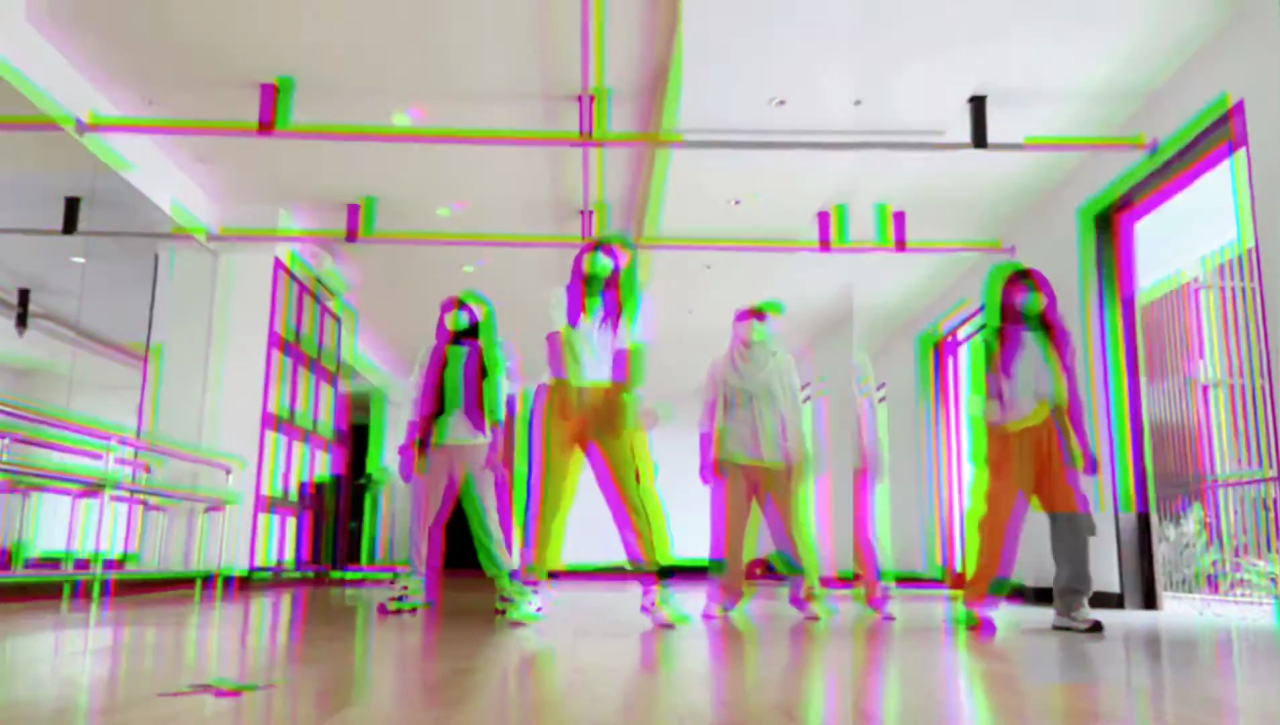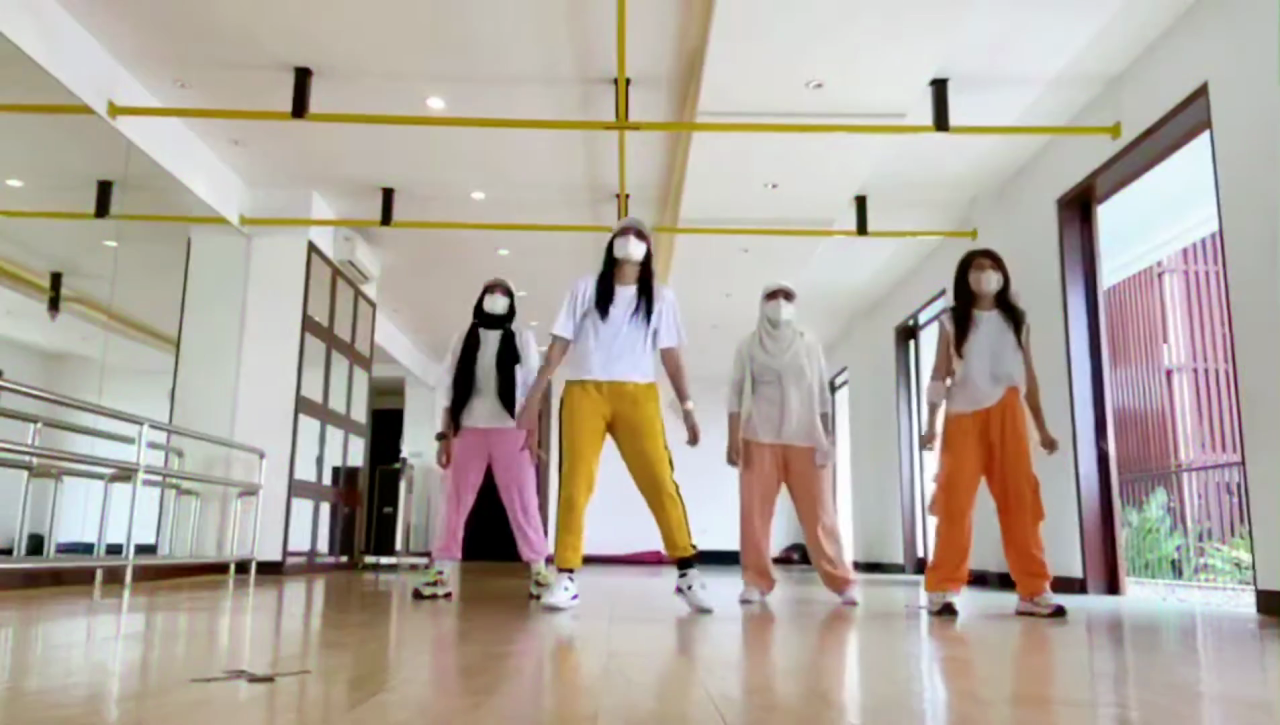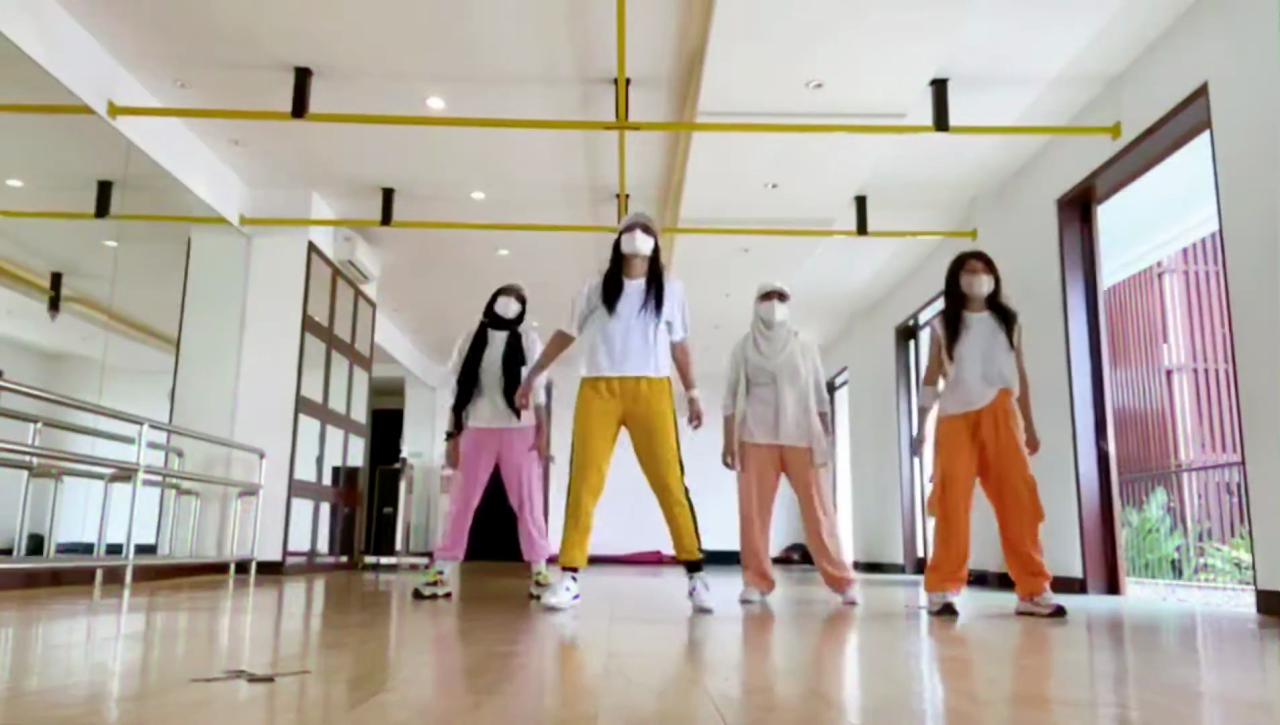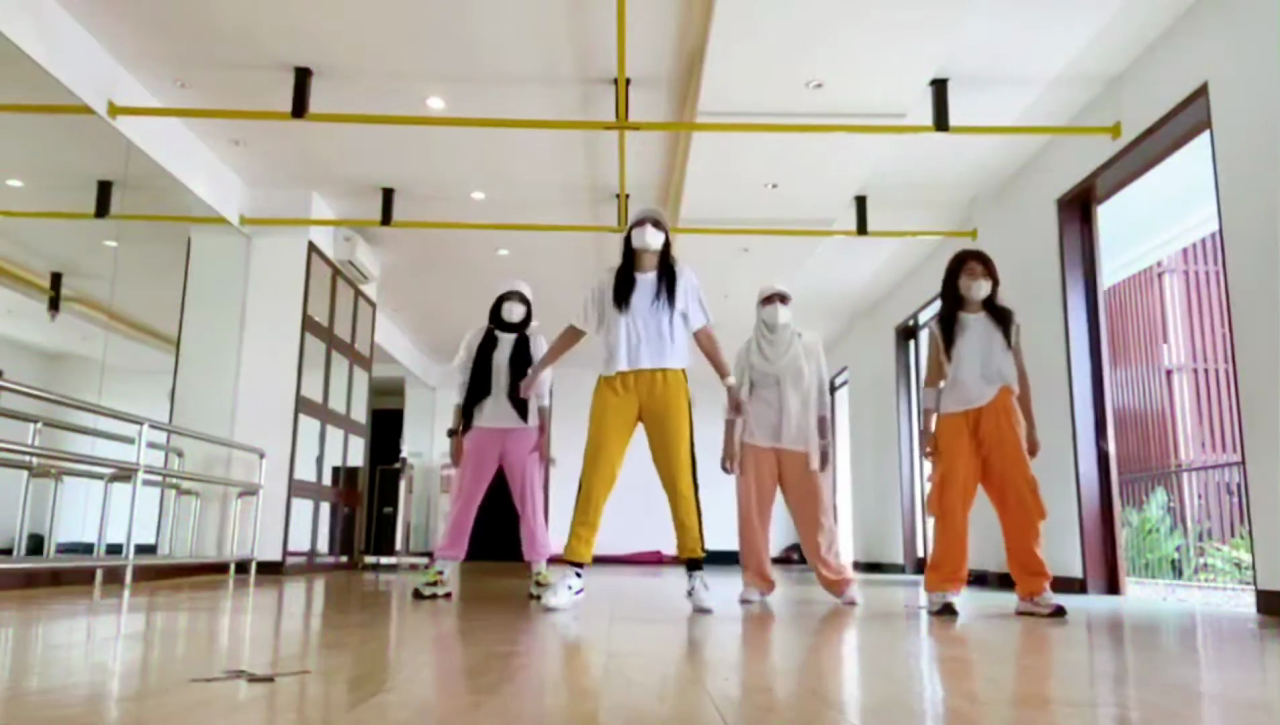
dt=0.2s
person 1, frame 1
left shoulder: (627, 302)
right shoulder: (562, 297)
left elbow: (631, 353)
right elbow: (558, 341)
left wrist: (630, 400)
right wrist: (573, 387)
left hip: (611, 400)
right hip: (564, 397)
left knee: (630, 492)
right knee: (552, 492)
left ankle: (655, 591)
right ankle: (536, 586)
person 1, frame 2
left shoulder: (660, 296)
right shoulder: (585, 288)
left elbow: (669, 353)
right elbow: (560, 341)
left wrist: (687, 407)
right wrist: (535, 392)
left hip: (638, 395)
right hip: (586, 393)
left knee: (660, 481)
right knee: (575, 484)
left ankle: (687, 575)
right ankle: (566, 579)
person 1, frame 3
left shoulder: (668, 288)
right shoulder: (596, 287)
left elbow: (679, 343)
right elbow: (565, 335)
left wrist: (692, 394)
right wrist: (531, 376)
left hip: (650, 390)
right hip: (598, 389)
left knee: (669, 481)
right knee: (584, 482)
left ankle: (695, 576)
right ankle: (569, 578)
person 1, frame 4
left shoulder: (681, 279)
right shoulder: (608, 284)
left elbow: (702, 332)
right elbow: (576, 329)
left wrist: (728, 380)
right wrist: (539, 367)
left hip: (667, 385)
right hip: (615, 387)
left knee: (680, 479)
right knee: (596, 477)
left ankle: (696, 576)
right ankle: (574, 574)
person 2, frame 1
left shoulder: (1059, 340)
right shoulder: (997, 340)
left elbow: (1071, 395)
right elbow: (990, 394)
left wrist: (1084, 445)
right wrist: (991, 439)
left hip: (1053, 435)
right hip: (1012, 436)
left knee: (1072, 518)
right knee: (998, 517)
left ankle: (1070, 605)
right ankle: (977, 602)
person 2, frame 2
left shoulder: (1016, 321)
right shoulder: (952, 322)
left elbow: (1028, 377)
right elbow: (939, 376)
left wrist: (1042, 426)
right wrist: (930, 422)
left hip: (1008, 416)
right hip: (964, 417)
left knee: (1021, 499)
right knee: (955, 500)
left ankle: (1032, 589)
right ankle: (942, 587)
person 2, frame 3
left shoulder: (1008, 322)
right shoulder: (944, 325)
left elbow: (1019, 376)
right elbow: (931, 378)
left wrist: (1030, 426)
right wrist: (921, 427)
left hip: (1000, 416)
right hip: (956, 419)
left knee: (1017, 500)
right knee: (952, 502)
left ankle: (1032, 589)
right ankle: (941, 588)
person 2, frame 4
left shoulder: (1006, 321)
right shoulder: (942, 325)
left elbow: (1020, 376)
right elbow: (933, 380)
left wrist: (1031, 427)
right wrist: (927, 429)
left hip: (1001, 416)
right hip: (957, 420)
left knee: (1020, 500)
right knee: (951, 504)
left ankle: (1033, 590)
right ankle: (942, 588)
person 3, frame 1
left shoulder: (488, 355)
right shoulder: (434, 355)
left elbow: (498, 405)
right elbow: (420, 404)
left wrist: (498, 448)
right wrist: (410, 448)
left hip: (475, 445)
right hip: (437, 444)
left knee: (484, 516)
right knee: (423, 517)
left ankle: (507, 588)
right ankle: (414, 588)
person 3, frame 2
left shoulder: (521, 338)
right shoulder: (465, 339)
left elbow: (530, 388)
right elbow: (452, 390)
left wrist: (533, 431)
right wrist: (444, 435)
left hip: (510, 429)
right hip: (469, 429)
left knee: (522, 500)
right knee: (456, 500)
left ankle: (539, 570)
right ankle: (442, 572)
person 3, frame 3
left shoulder: (527, 340)
right shoulder: (471, 339)
left elbow: (538, 390)
right elbow: (458, 389)
left wrist: (542, 431)
right wrist: (452, 434)
left hip: (518, 429)
right hip: (476, 429)
left knee: (527, 500)
right knee: (462, 500)
left ankle: (539, 571)
right ankle: (443, 572)
person 3, frame 4
left shoulder: (535, 343)
right shoulder: (477, 339)
left elbow: (542, 392)
right elbow: (464, 387)
left wrist: (545, 433)
right wrist: (455, 431)
left hip: (523, 430)
right hip: (481, 428)
left knee: (531, 500)
right knee: (464, 497)
left ankle: (539, 573)
right ankle: (443, 572)
person 4, frame 1
left shoulder: (784, 363)
right shoulder: (722, 367)
left elbow: (795, 412)
right elbow: (709, 415)
left wrist: (801, 455)
right wrist: (707, 456)
left hip: (775, 458)
right hip: (733, 457)
left knee: (790, 527)
right knee: (728, 528)
left ankle: (807, 595)
right ankle: (722, 596)
person 4, frame 2
left shoulder: (810, 346)
right shoulder: (748, 347)
left elbow: (823, 396)
right elbow: (736, 396)
left wrist: (827, 438)
right wrist: (733, 439)
left hip: (804, 439)
right hip: (759, 438)
left knee: (818, 510)
right knee: (755, 510)
left ankle: (839, 579)
right ankle: (756, 580)
person 4, frame 3
left shoulder: (804, 345)
right shoulder: (743, 348)
left elbow: (819, 394)
right elbow: (732, 397)
left wrist: (825, 436)
right wrist: (728, 440)
left hip: (801, 438)
right hip: (755, 439)
left knee: (817, 509)
right knee: (753, 511)
left ankle: (840, 579)
right ankle: (756, 580)
person 4, frame 4
left shoulder: (810, 346)
right shoulder: (748, 351)
left elbow: (821, 397)
left wrist: (825, 441)
right wrist: (728, 444)
left hip: (801, 443)
right hip: (757, 442)
left knee: (815, 513)
right knee: (753, 513)
left ankle: (838, 581)
right ankle: (756, 581)
